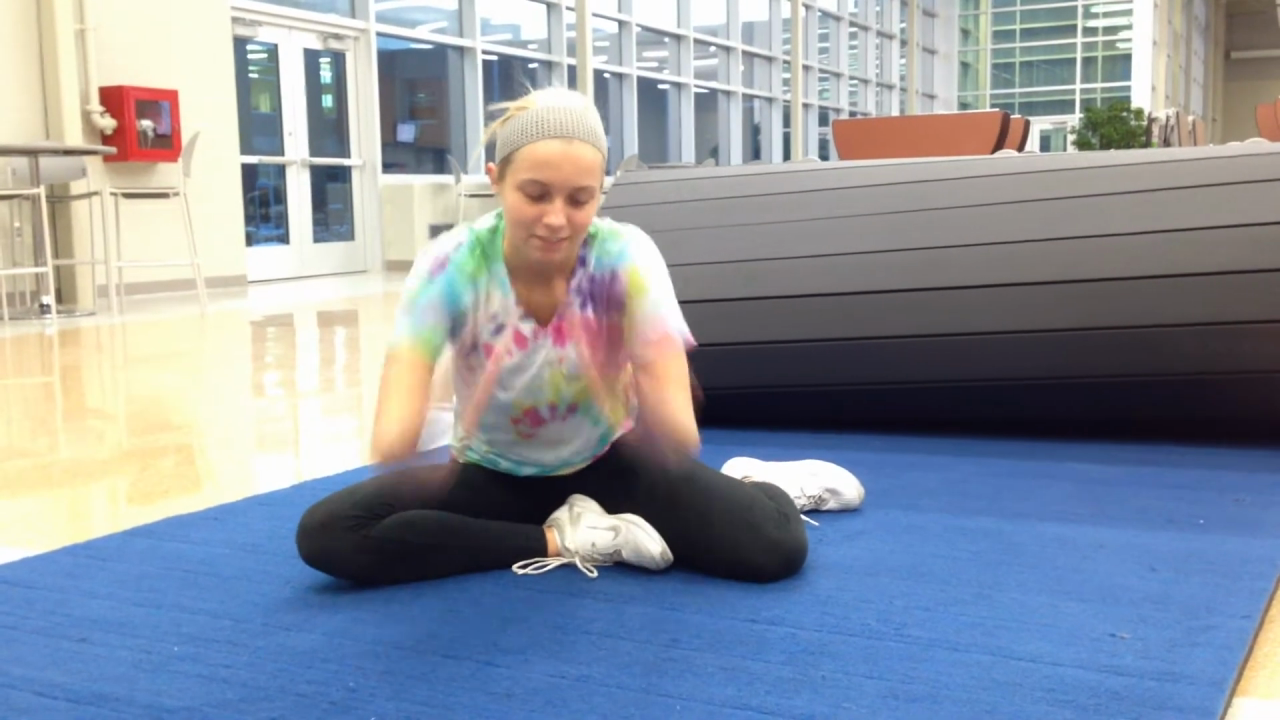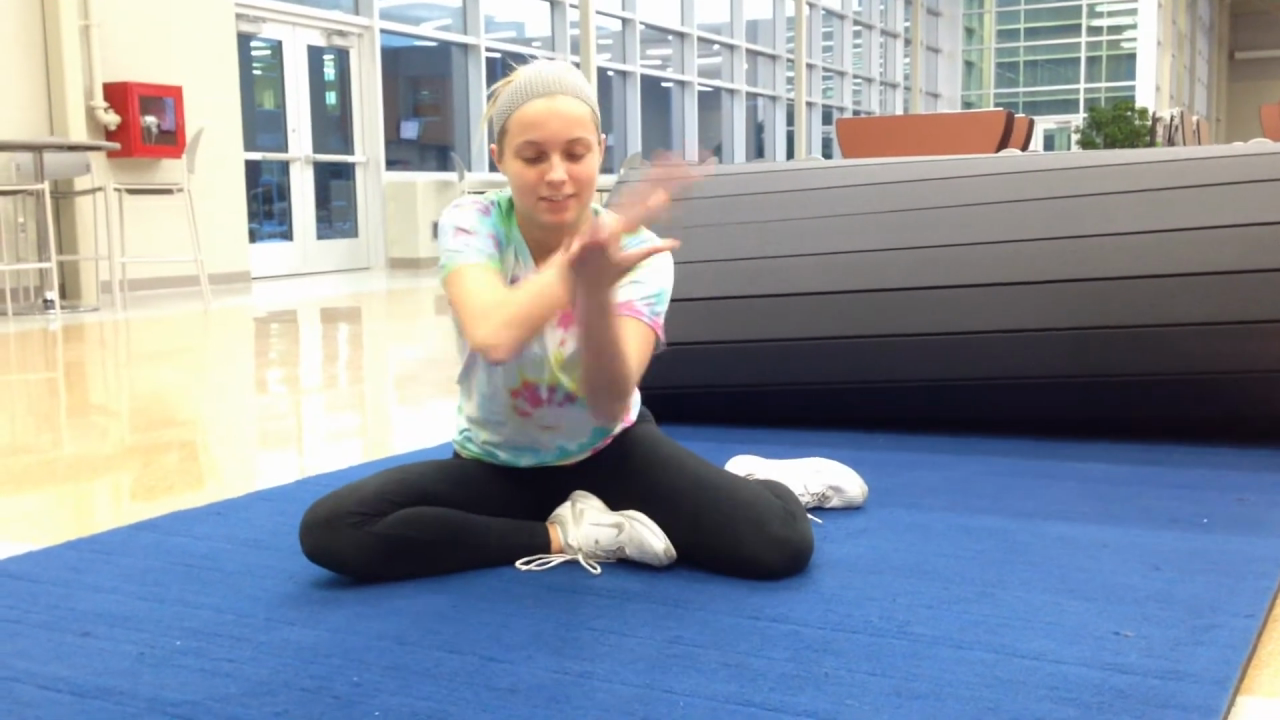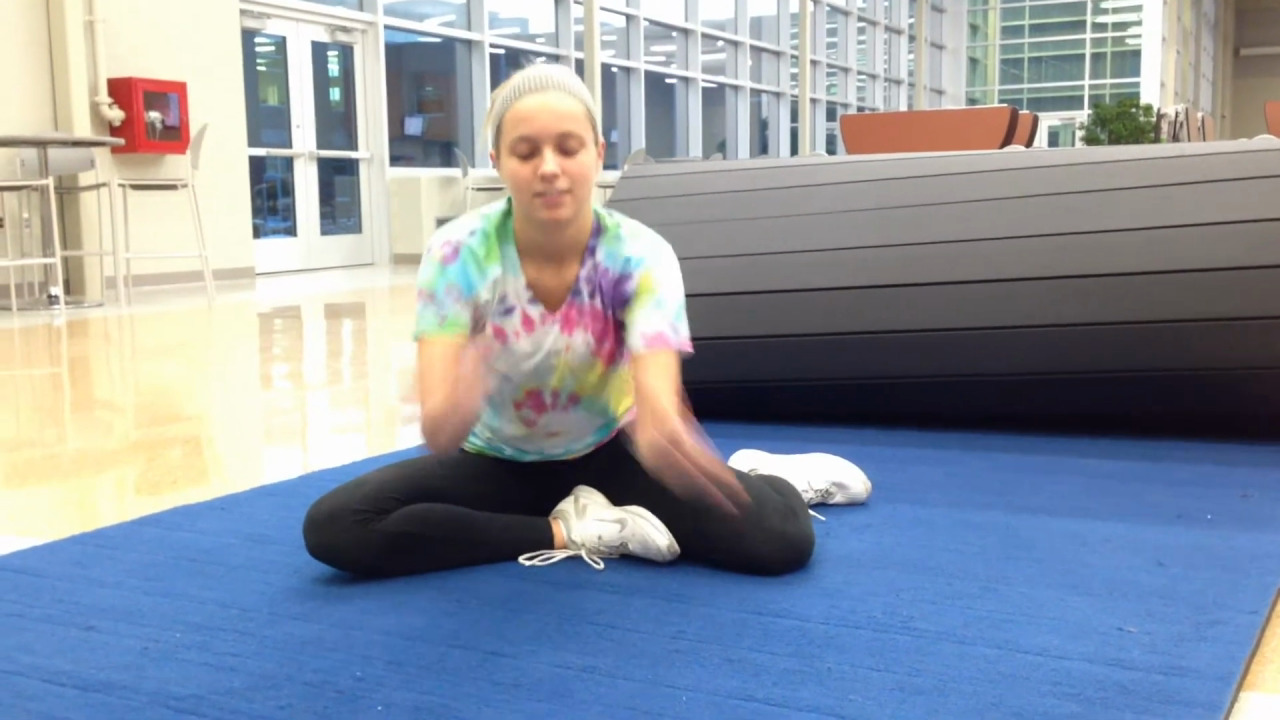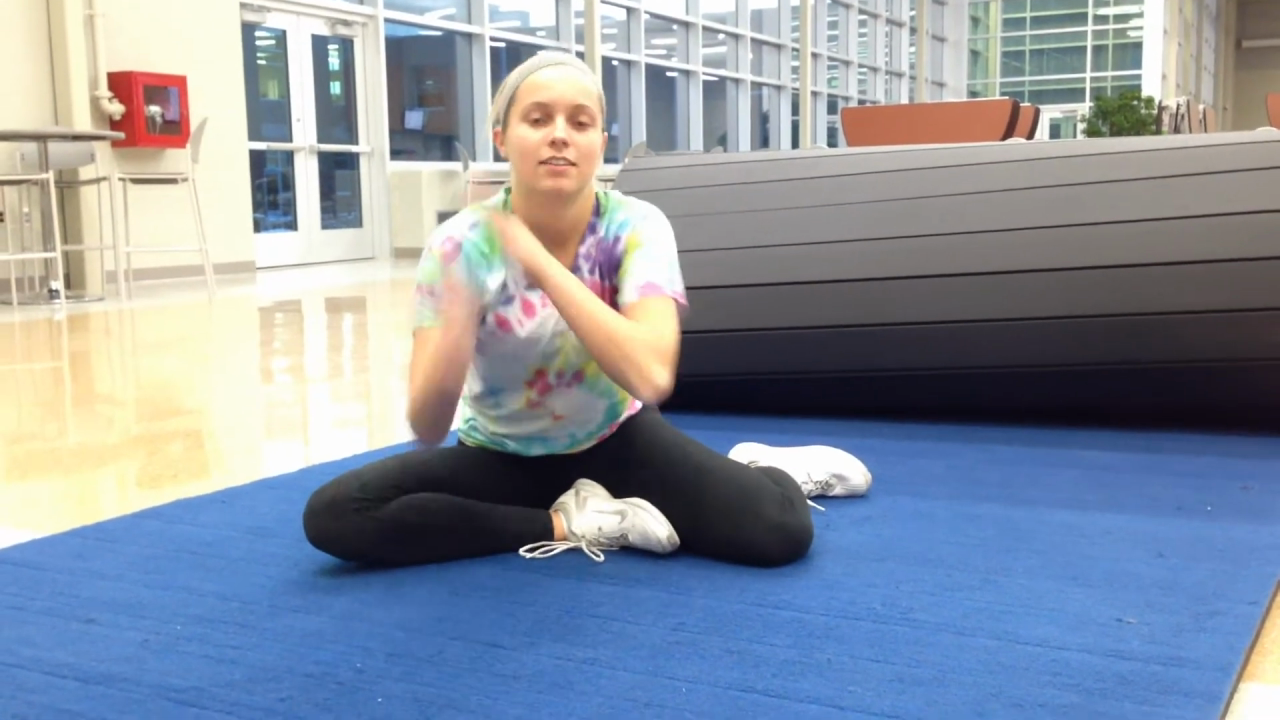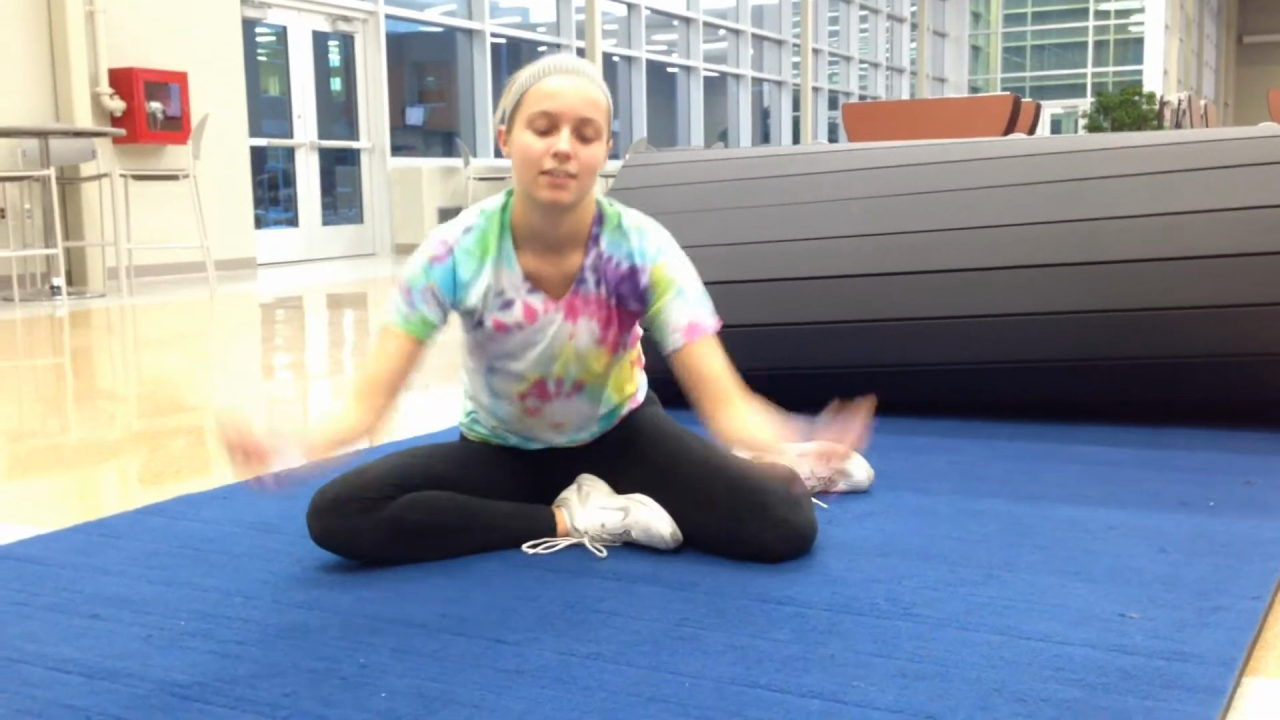
dt=0.5s
person 1, frame 1
left shoulder: (630, 261)
right shoulder: (450, 266)
left elbow: (677, 435)
right elbow: (392, 428)
left wrist: (635, 412)
left hip: (609, 464)
right hip: (494, 475)
left knee: (773, 534)
right knee: (327, 533)
left ankle: (745, 485)
right ankle: (564, 537)
person 1, frame 2
left shoulder: (636, 248)
right shoulder: (471, 224)
left elbow: (608, 403)
right elbow: (496, 338)
left wrist: (595, 278)
right wrist: (582, 255)
left hip: (611, 453)
right hip: (495, 465)
left knee: (780, 541)
right knee: (330, 531)
right ankle: (569, 536)
person 1, frame 3
left shoulder: (641, 258)
right shoulder: (458, 253)
left elbow: (657, 412)
right elbow: (440, 431)
left wrist: (663, 443)
right wrist: (448, 419)
left hip: (610, 451)
right hip: (497, 464)
left knee: (783, 536)
right knee: (332, 527)
left ankle: (753, 475)
right ankle: (570, 532)
person 1, frame 4
left shoulder: (636, 229)
right shoulder: (461, 245)
left elbow: (651, 376)
right elbow: (428, 426)
left wrist: (545, 268)
right wrist: (446, 361)
left hip: (615, 440)
right hip: (497, 455)
left knee: (780, 528)
right knee: (332, 517)
right ankle: (572, 524)
person 1, frame 5
left shoulder: (642, 250)
right shoulder: (456, 252)
left elbow: (723, 401)
right elbow: (367, 400)
left wrist: (772, 447)
right wrist: (298, 449)
left hip: (617, 435)
right hip: (500, 450)
left knee: (784, 523)
right knee: (336, 516)
right ankle: (573, 519)
